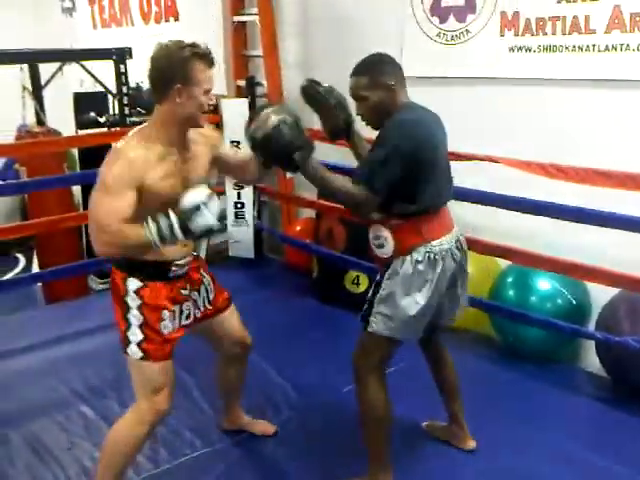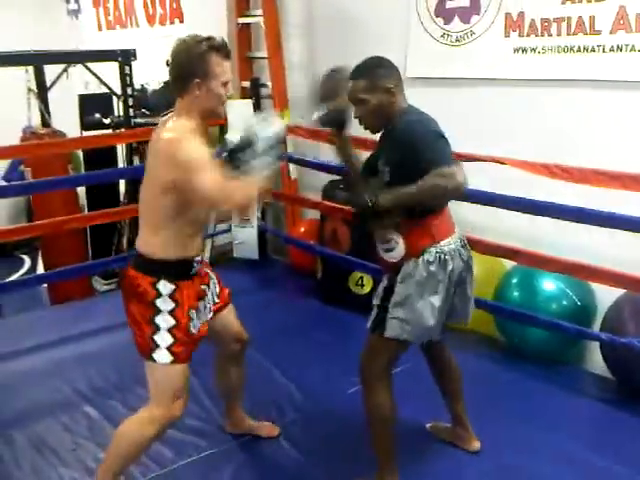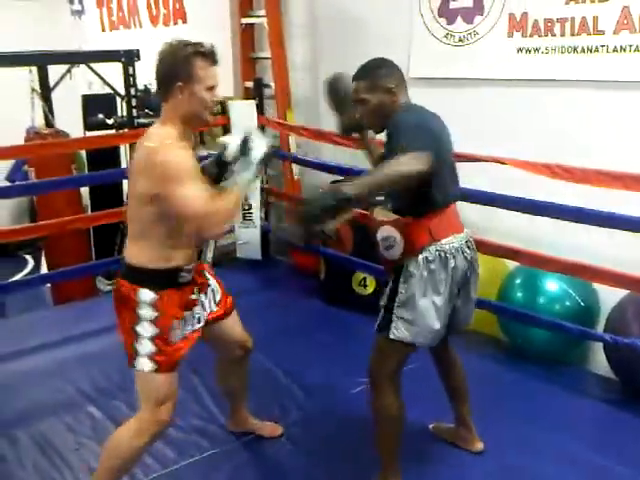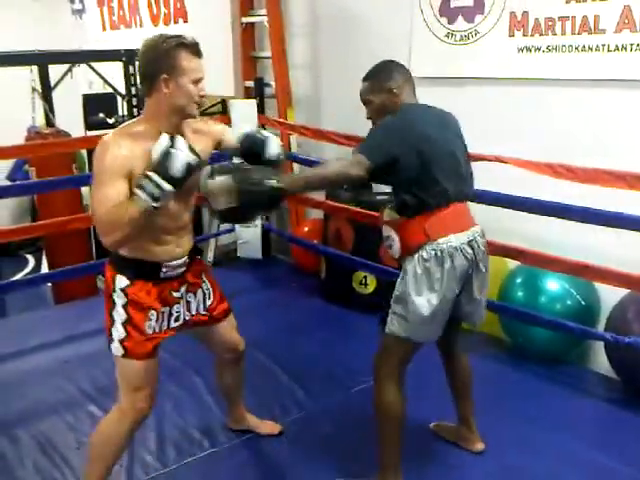
dt=0.2s
person 1, frame 1
left shoulder: (198, 135)
right shoulder: (127, 156)
left elbow: (242, 171)
right elbow: (104, 240)
right wrist: (175, 226)
left hip: (189, 272)
right hip: (144, 284)
left knee: (238, 343)
right knee: (153, 405)
left ankle: (232, 416)
person 1, frame 2
left shoulder: (186, 126)
right shoulder: (181, 141)
left elbow: (215, 190)
right elbow: (233, 203)
left wrist: (225, 163)
right wrist: (266, 153)
left hip: (188, 270)
right hip: (162, 283)
left knee: (233, 340)
right knee: (167, 407)
left ankle: (235, 417)
person 1, frame 3
left shoulder: (174, 138)
right shoulder: (163, 151)
right elbow: (214, 223)
left wrist: (225, 162)
right wrist: (247, 166)
left hip: (190, 275)
right hip: (151, 291)
left knee: (238, 345)
right knee: (157, 414)
left ankle: (240, 418)
person 1, frame 4
left shoulder: (200, 130)
right shoulder: (116, 147)
left elbow: (258, 148)
right elbow: (110, 235)
left wrist: (257, 144)
right wrist: (159, 180)
left hip: (188, 271)
right hip: (137, 282)
left knee: (232, 347)
right knee: (135, 404)
left ankle: (238, 416)
person 2, frame 1
left shoulder: (405, 130)
right shoulder: (423, 119)
left elbow: (362, 198)
right elbow: (376, 167)
left wrist: (300, 160)
right wrist: (345, 125)
left hip: (416, 261)
right hip: (443, 247)
left knee: (367, 364)
right knee: (430, 338)
right ankle: (458, 428)
person 2, frame 2
left shoulder: (413, 127)
right shoulder: (397, 132)
left elbow: (452, 179)
right elbow: (365, 181)
left wrist: (385, 201)
right wrist: (338, 133)
left hip: (422, 263)
right hip: (439, 253)
left knee: (374, 368)
right knee: (432, 342)
right ankle: (462, 430)
person 2, frame 3
left shoulder: (410, 122)
right shoulder: (415, 121)
left elbow: (415, 166)
right elbow: (390, 174)
left wrist: (342, 193)
right wrist: (359, 133)
left hip: (429, 260)
right hip: (448, 251)
left knee: (383, 370)
right knee: (437, 343)
right ankle: (464, 431)
person 2, frame 4
left shoulder: (398, 126)
right shoulder: (444, 120)
left elbow: (353, 169)
left wrist: (278, 185)
left hip: (435, 256)
right hip: (467, 242)
left knee: (388, 368)
right knee: (447, 341)
right ankle: (466, 431)
